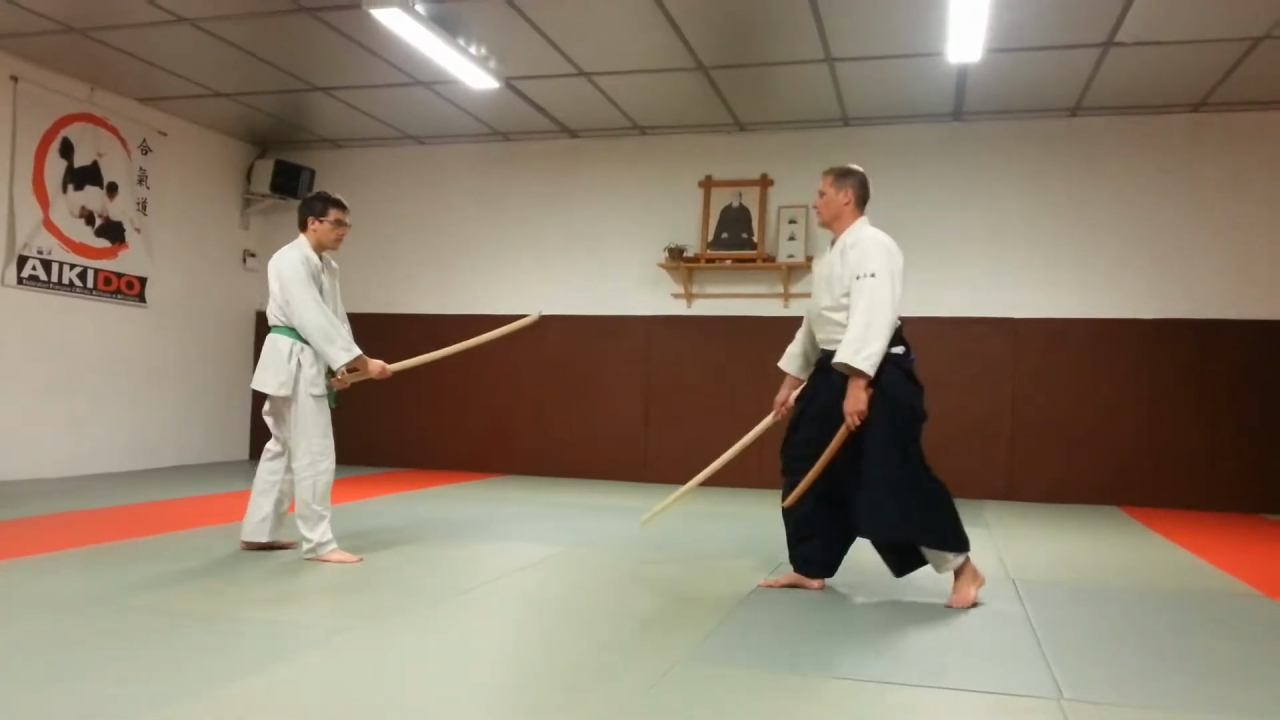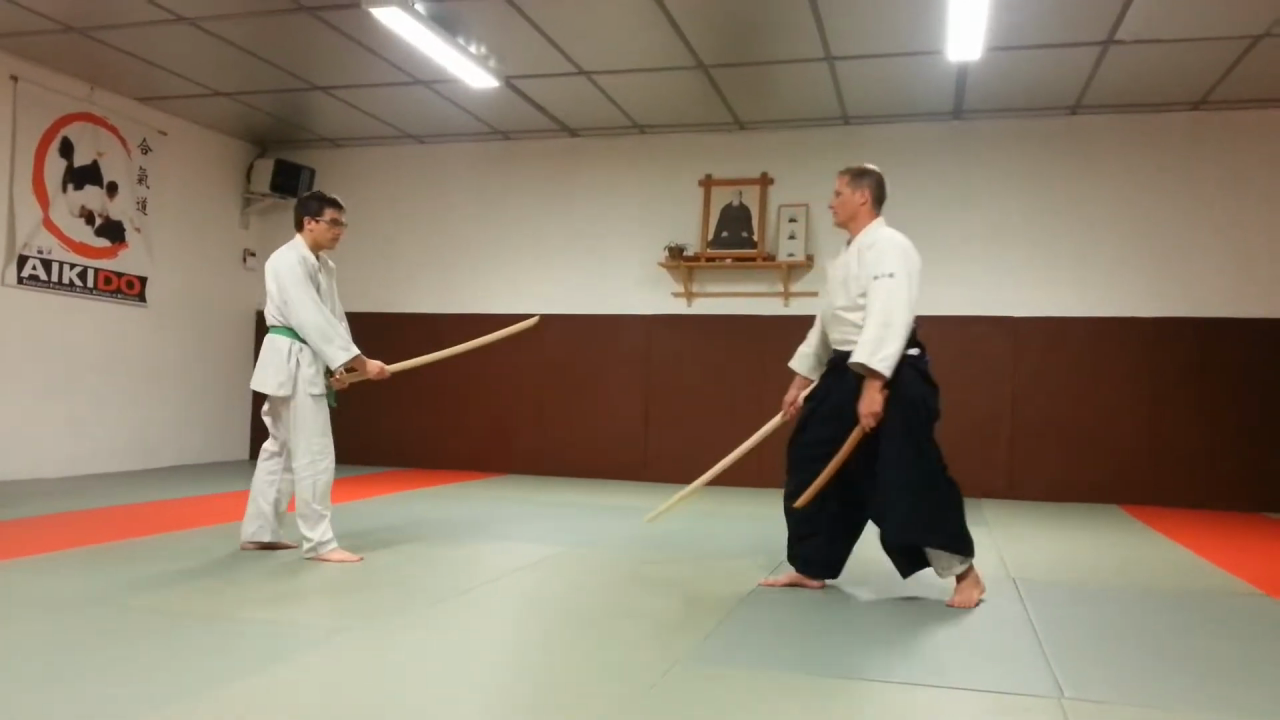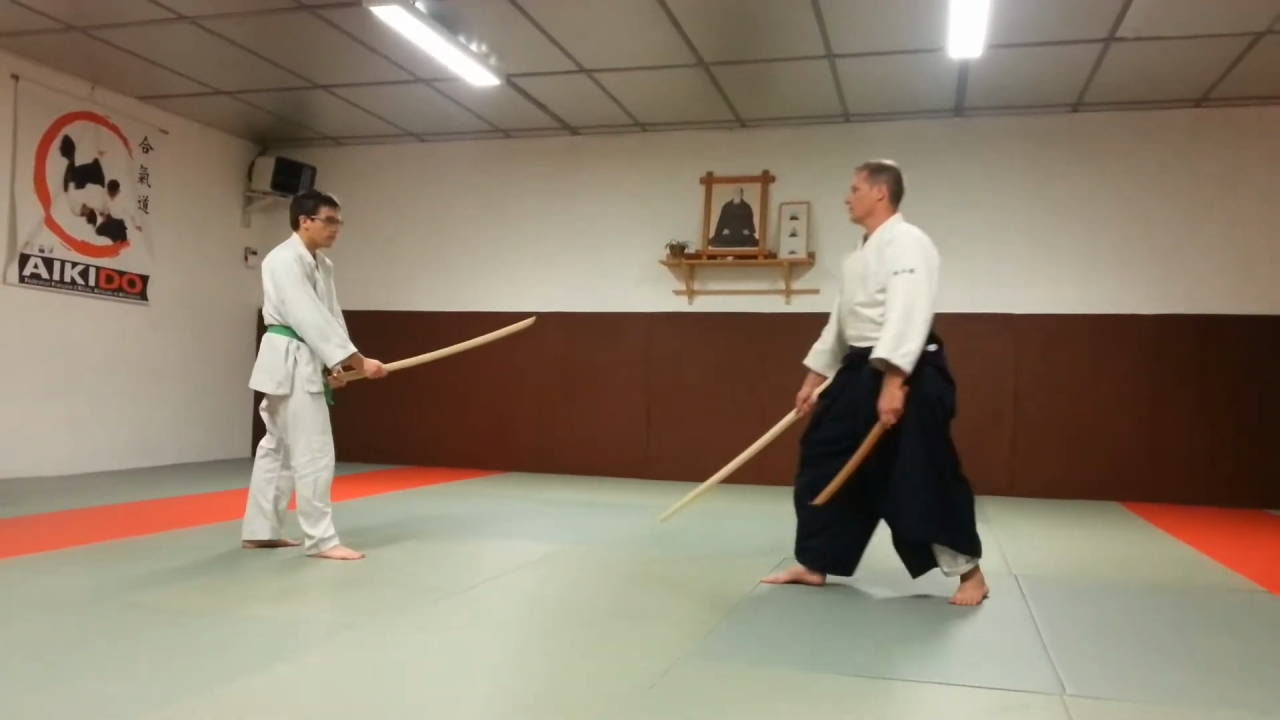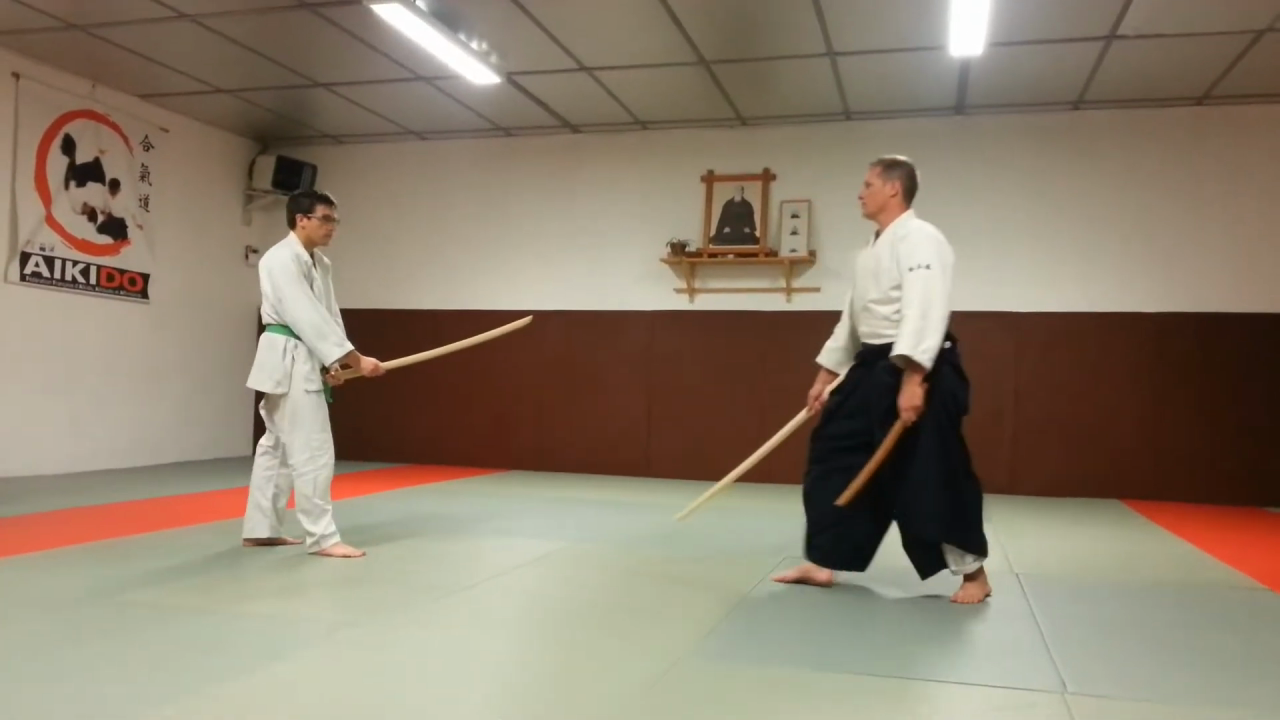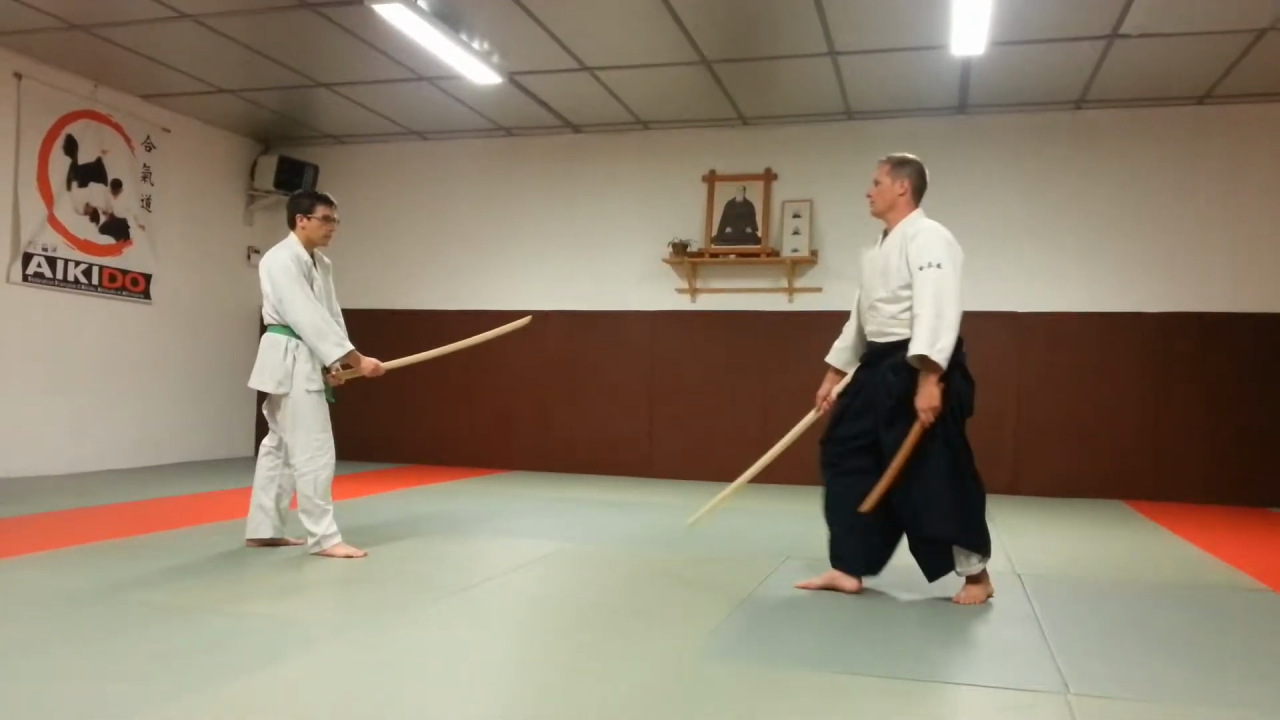
dt=0.1s
person 1, frame 1
left shoulder: (871, 246)
right shoulder: (832, 254)
left elbow: (873, 318)
right elbow: (813, 324)
left wrist: (859, 383)
right wrist: (791, 381)
left hip: (876, 375)
right hip: (833, 373)
left knee: (896, 475)
right knee: (806, 466)
left ankle: (962, 568)
right ankle: (810, 569)
person 1, frame 2
left shoulder: (888, 246)
right shoulder: (844, 257)
left elbow: (889, 319)
right elbow: (825, 324)
left wrist: (874, 385)
right wrist: (800, 381)
left hip: (891, 376)
right hip: (845, 375)
left knee: (910, 478)
right knee: (810, 461)
left ankle: (965, 573)
right ankle: (809, 568)
person 1, frame 3
left shoulder: (906, 243)
right shoulder: (861, 252)
left elbow: (910, 315)
right elbow: (842, 320)
left wrist: (895, 382)
right wrist: (813, 378)
left hip: (907, 372)
right hip: (861, 370)
left knee: (925, 475)
right knee: (824, 458)
left ankle: (969, 572)
right ankle: (814, 564)
person 1, frame 4
left shoulder: (919, 239)
right shoulder: (871, 249)
left elbow: (925, 312)
right elbow: (853, 318)
left wrist: (914, 379)
right wrist: (826, 374)
left hip: (916, 369)
right hip: (874, 369)
left knee: (935, 472)
right knee: (833, 453)
left ankle: (973, 572)
right ankle: (823, 562)
person 1, frame 5
left shoulder: (928, 238)
right shoulder: (877, 249)
left elbow: (938, 311)
right elbow: (860, 317)
left wrist: (930, 379)
right wrist: (834, 374)
left hip: (921, 368)
right hip: (880, 370)
left knee: (939, 474)
right knee: (845, 455)
left ankle: (977, 574)
right ankle: (847, 569)
person 2, frame 1
left shoulder: (326, 265)
right shoulder: (291, 261)
left elbow: (335, 319)
right elbow: (315, 321)
left wrist: (340, 368)
right wrist: (362, 362)
left hip: (306, 363)
right hip: (294, 362)
left knee: (282, 449)
right knee: (314, 454)
left ankle: (258, 531)
right ankle: (319, 543)
person 2, frame 2
left shoulder: (323, 265)
right shoulder: (288, 261)
left elbow: (334, 318)
right elbow: (313, 321)
left wrist: (336, 368)
right wrist: (361, 362)
left hip: (305, 364)
right hip: (292, 363)
left knee: (280, 450)
right knee: (313, 454)
left ankle: (258, 532)
right ankle: (319, 542)
person 2, frame 3
left shoulder: (321, 264)
right shoulder: (285, 261)
left elbow: (331, 316)
right elbow: (311, 319)
left wrist: (334, 366)
right wrist: (358, 361)
left hip: (303, 362)
right hip: (291, 361)
left knee: (277, 448)
right knee: (313, 452)
left ankle: (259, 530)
right ankle: (321, 539)
person 2, frame 4
left shoulder: (319, 263)
right shoulder: (281, 259)
left elbow: (329, 314)
right elbow: (308, 318)
left wrist: (331, 364)
right wrist: (355, 358)
left hip: (305, 361)
right hip: (288, 360)
left knee: (277, 446)
right knee: (313, 449)
left ankle: (260, 528)
right ankle: (322, 536)
person 2, frame 5
left shoulder: (319, 263)
right shoulder: (281, 260)
left elbow: (330, 314)
right elbow: (308, 318)
left wrist: (332, 364)
right wrist: (355, 359)
left hip: (305, 361)
right hip: (290, 360)
left knee: (279, 446)
right knee: (314, 449)
left ankle: (263, 529)
right ankle: (324, 537)
